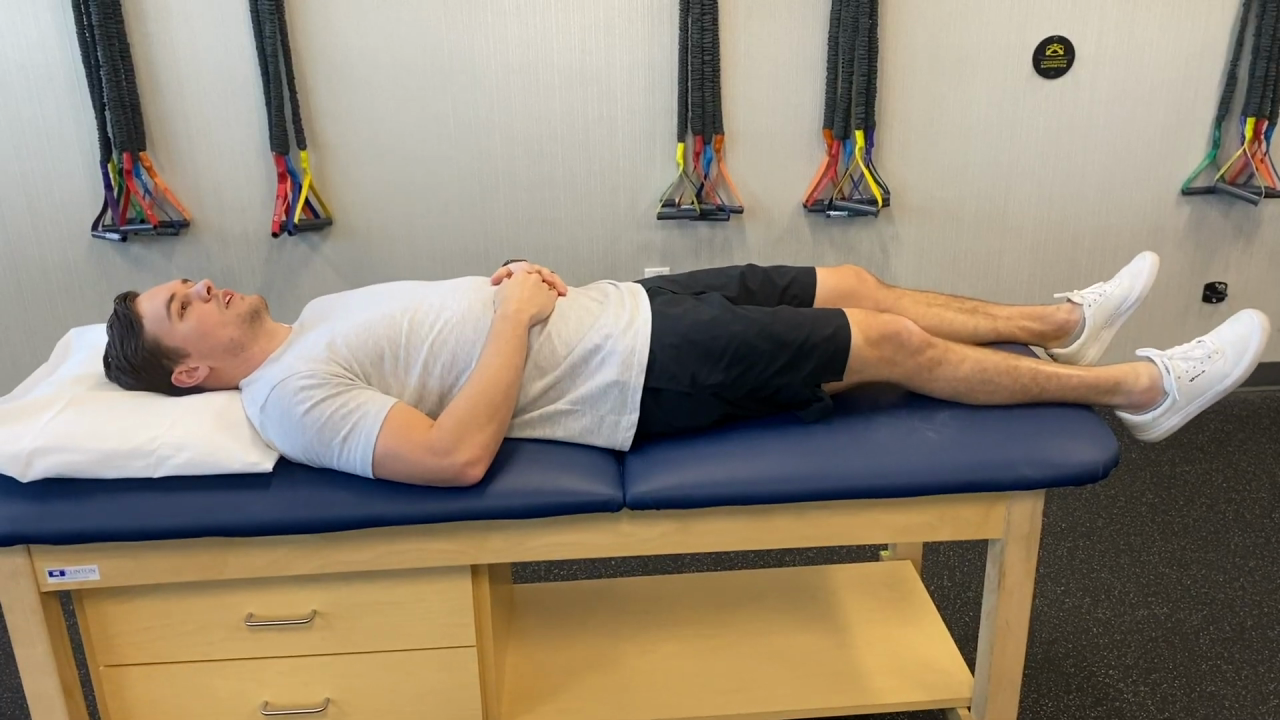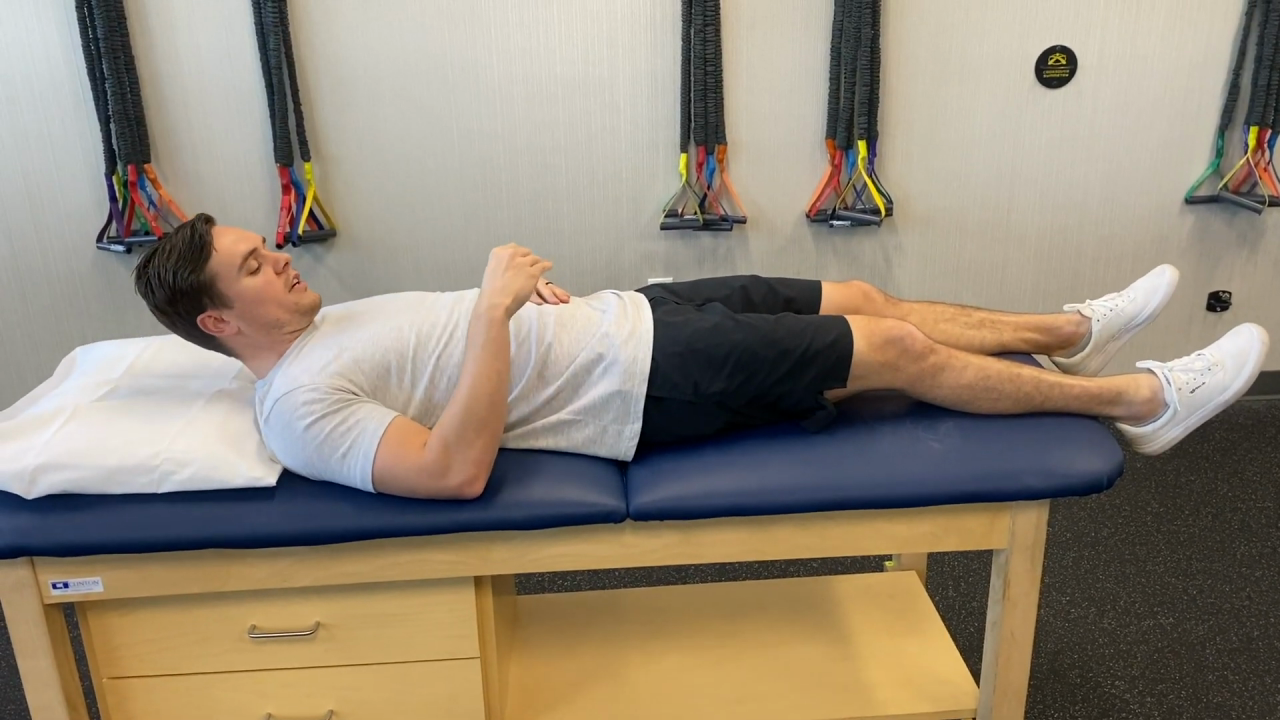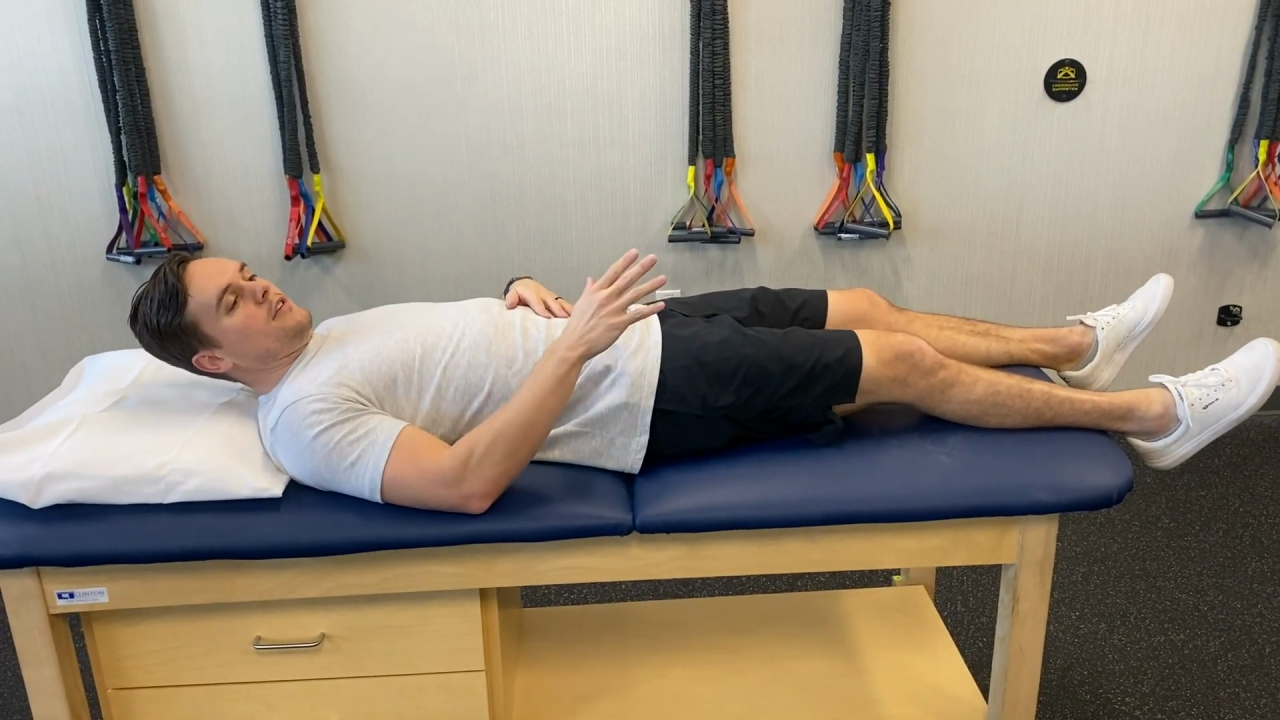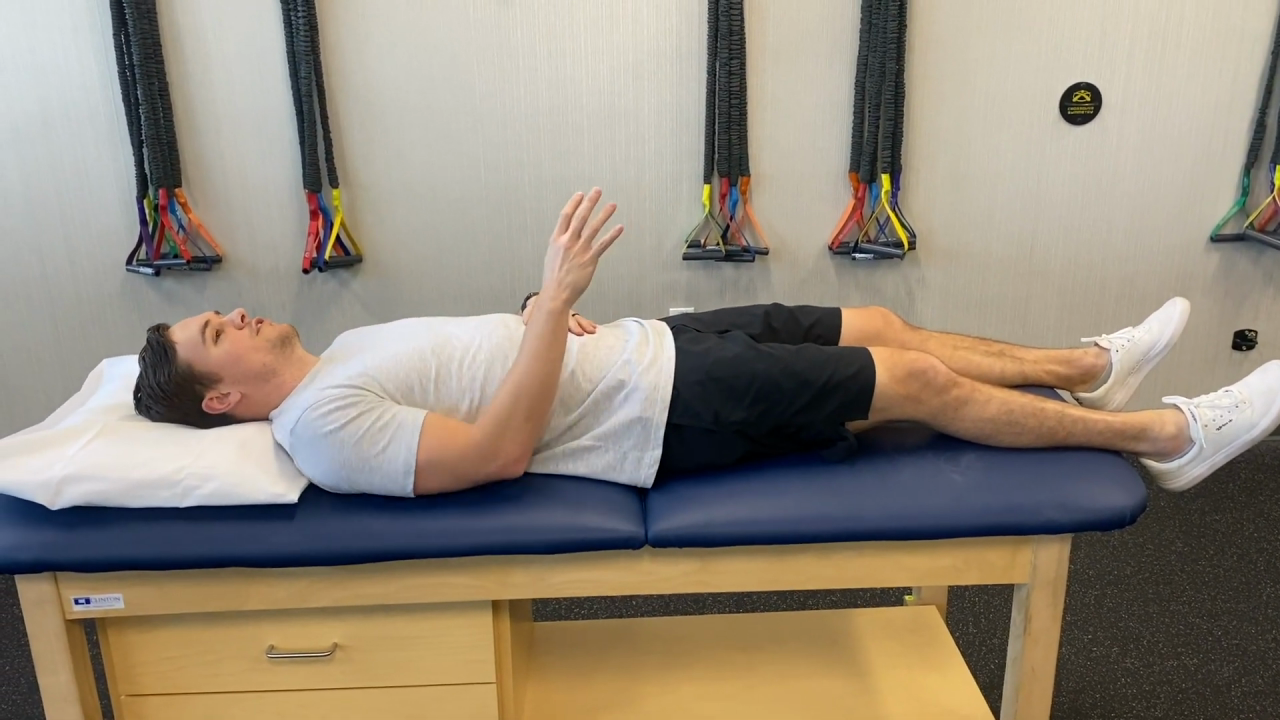
dt=1s
person 1, frame 1
left shoulder: (321, 321)
right shoulder: (292, 397)
right elbow: (454, 455)
left wrist: (514, 277)
right wrist: (517, 314)
left hip: (619, 307)
right hip: (637, 378)
left knee: (853, 283)
right knee: (890, 342)
left ankle: (1061, 324)
right ankle: (1138, 388)
person 1, frame 2
left shoulder: (326, 327)
right shoulder: (298, 407)
right elbow: (456, 470)
left wrist: (512, 283)
right wrist: (496, 306)
left hip: (622, 317)
right hip: (639, 389)
left knee: (860, 298)
right knee: (894, 349)
left ankle: (1072, 332)
right ankle: (1140, 400)
person 1, frame 3
left shoulder: (332, 337)
right shoulder: (304, 420)
right elbow: (467, 482)
left wrist: (525, 292)
right wrist: (572, 342)
left hip: (624, 338)
right hip: (642, 401)
left knee: (865, 308)
right knee: (902, 364)
left ankle: (1074, 345)
right ankle: (1150, 415)
person 1, frame 4
left shoulder: (344, 352)
right shoulder: (323, 429)
right elbow: (498, 451)
left wrist: (540, 310)
right wrist: (557, 295)
left hip: (647, 347)
right hip: (659, 419)
left knee: (884, 329)
right knee: (917, 383)
left ankle: (1090, 369)
right ankle: (1165, 437)
